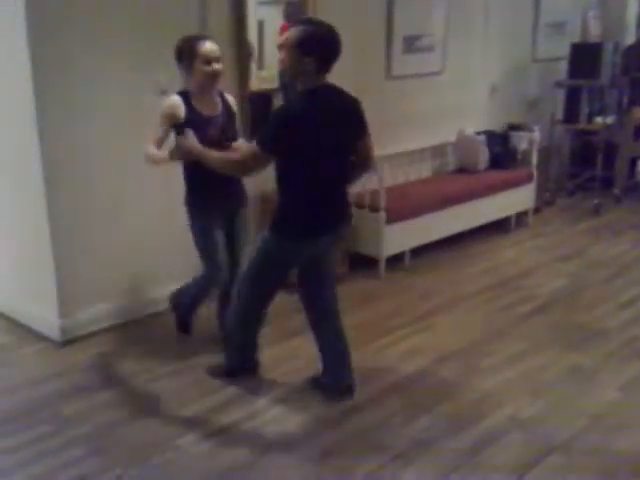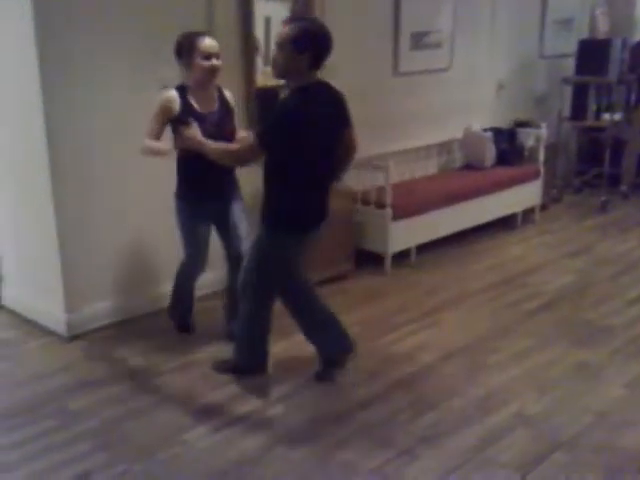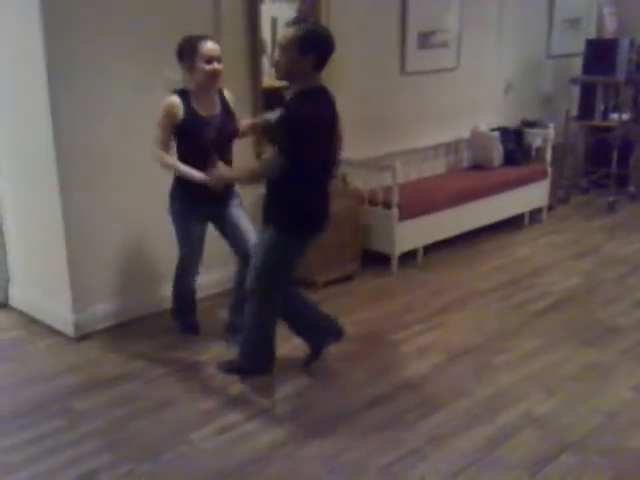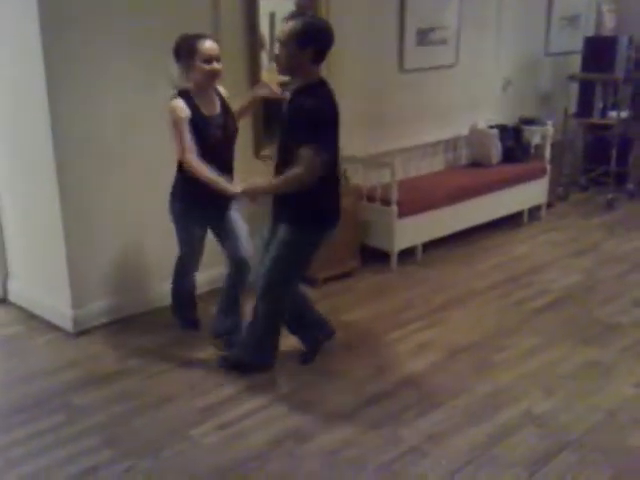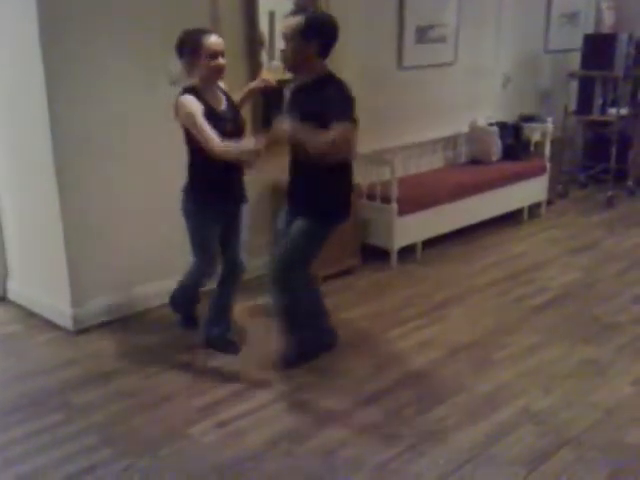
dt=0.3s
person 1, frame 1
left shoulder: (292, 114)
right shoulder: (348, 105)
left elbow: (244, 164)
right elbow: (365, 161)
left wrist: (196, 151)
left hip: (295, 225)
right hip: (334, 220)
left knee: (251, 292)
right knee: (320, 297)
left ankle: (240, 362)
right ankle: (338, 377)
person 1, frame 2
left shoulder: (292, 110)
right shoulder: (331, 98)
left elbow: (241, 155)
right elbow: (348, 150)
left wrist: (197, 142)
left hip: (286, 217)
right hip: (310, 211)
left knee: (255, 287)
right knee: (289, 281)
left ankle: (249, 359)
right ankle: (334, 346)
person 1, frame 3
left shoulder: (301, 112)
right shoulder: (319, 100)
left elbow: (270, 170)
right elbow: (334, 147)
left wrist: (227, 176)
left hip: (292, 218)
right hip: (303, 211)
left knee: (261, 288)
right knee: (274, 283)
left ankle: (254, 359)
right ankle: (320, 331)
person 1, frame 4
left shoulder: (315, 105)
right shoulder: (301, 94)
left elbow: (309, 171)
left wrist: (262, 188)
left hip: (308, 214)
right hip: (289, 208)
left knee: (271, 284)
right knee: (278, 279)
left ankle: (254, 355)
right ankle: (316, 332)
person 1, frame 5
left shoulder: (333, 94)
right shoulder: (298, 89)
left elbow: (342, 146)
left wrist: (294, 133)
left hip: (323, 204)
right hip: (299, 198)
left knee: (283, 270)
right knee: (292, 269)
left ankle: (305, 342)
right ankle: (320, 336)
person 2, frame 1
left shoulder: (228, 101)
right shoulder: (176, 105)
right elbow: (150, 150)
right wrist: (170, 155)
left hip: (234, 197)
right hip: (203, 203)
left knee: (233, 268)
right knee: (216, 272)
right ankle: (182, 302)
person 2, frame 2
left shoulder: (226, 97)
right shoulder: (172, 99)
right elbow: (147, 144)
right wrist: (173, 147)
left hip: (228, 193)
right hip: (193, 198)
left knee: (241, 258)
right knee: (196, 263)
left ankle: (236, 324)
right ankle: (180, 315)
person 2, frame 3
left shoulder: (226, 97)
right shoulder: (175, 104)
right elbow: (161, 154)
right wrist: (195, 175)
left hip: (225, 196)
right hip: (188, 200)
left knee: (251, 251)
right knee: (190, 262)
left ankle: (239, 318)
right ankle: (184, 317)
person 2, frame 4
left shoulder: (221, 94)
right shoulder: (179, 106)
right elbow: (190, 161)
left wrist: (253, 100)
right wrist: (230, 187)
left hip: (224, 199)
right hip: (190, 200)
left knee: (242, 258)
right knee: (190, 260)
left ankle: (227, 325)
right ankle: (184, 310)
person 2, frame 5
left shoulder: (221, 90)
right shoulder: (187, 102)
right elbow: (216, 147)
left wrist: (248, 93)
right wrist: (256, 146)
left hip: (233, 195)
right hip: (203, 199)
left knee: (234, 264)
right knee: (207, 264)
left ankle: (217, 331)
right ankle: (183, 302)
